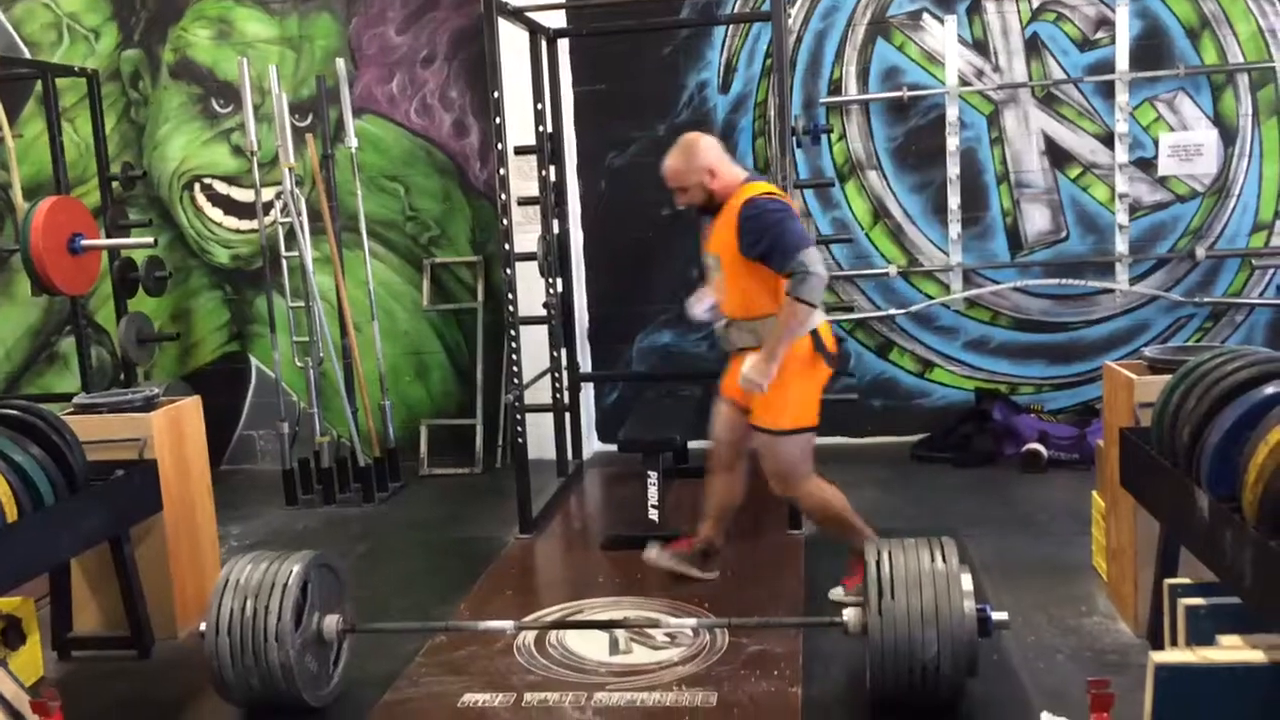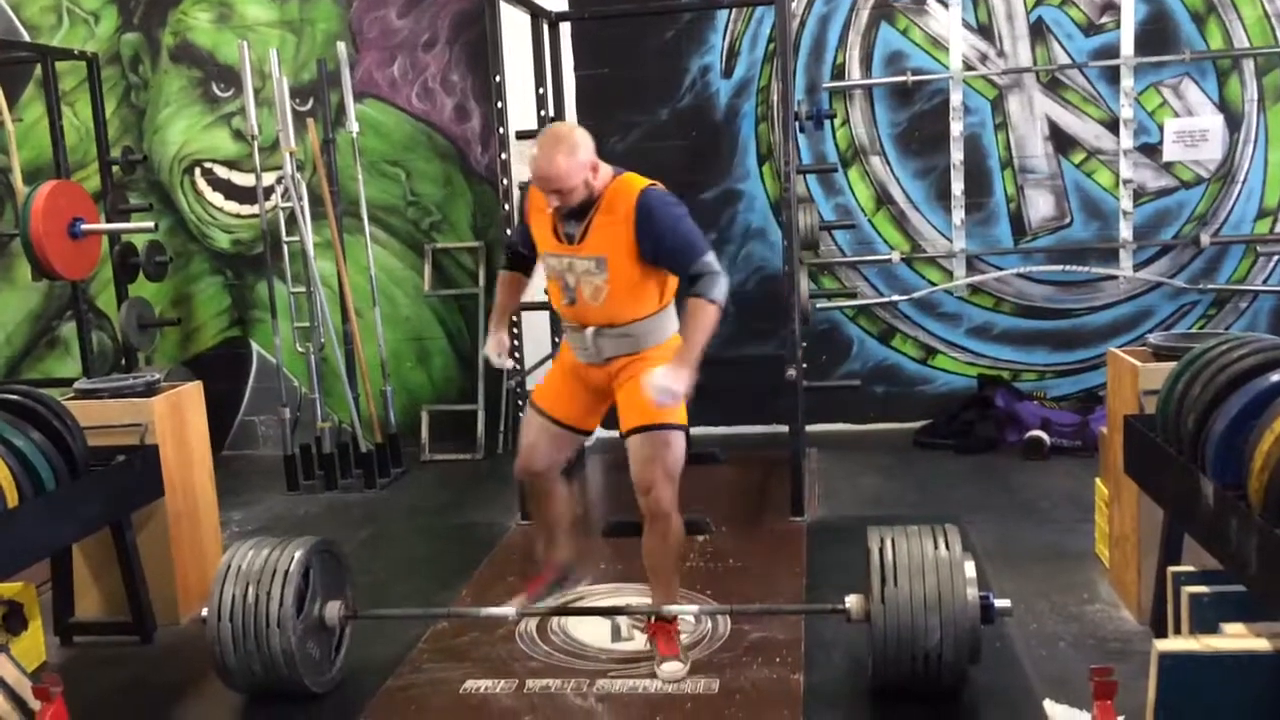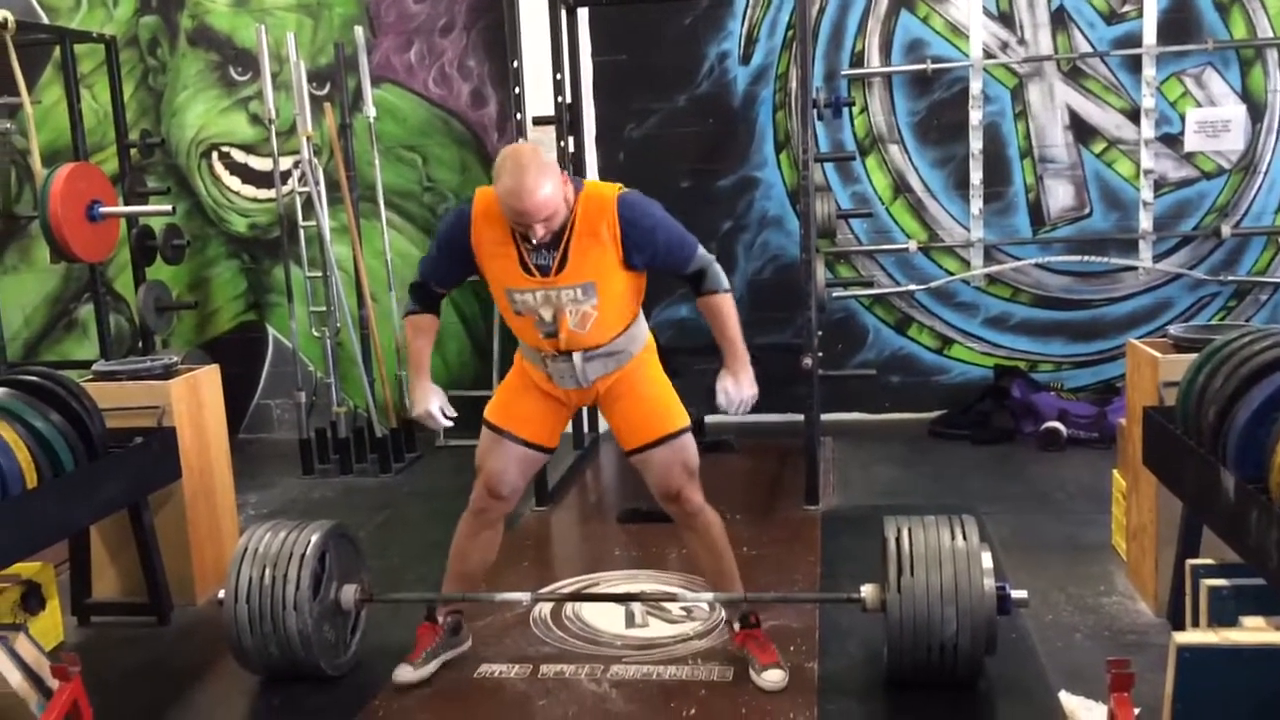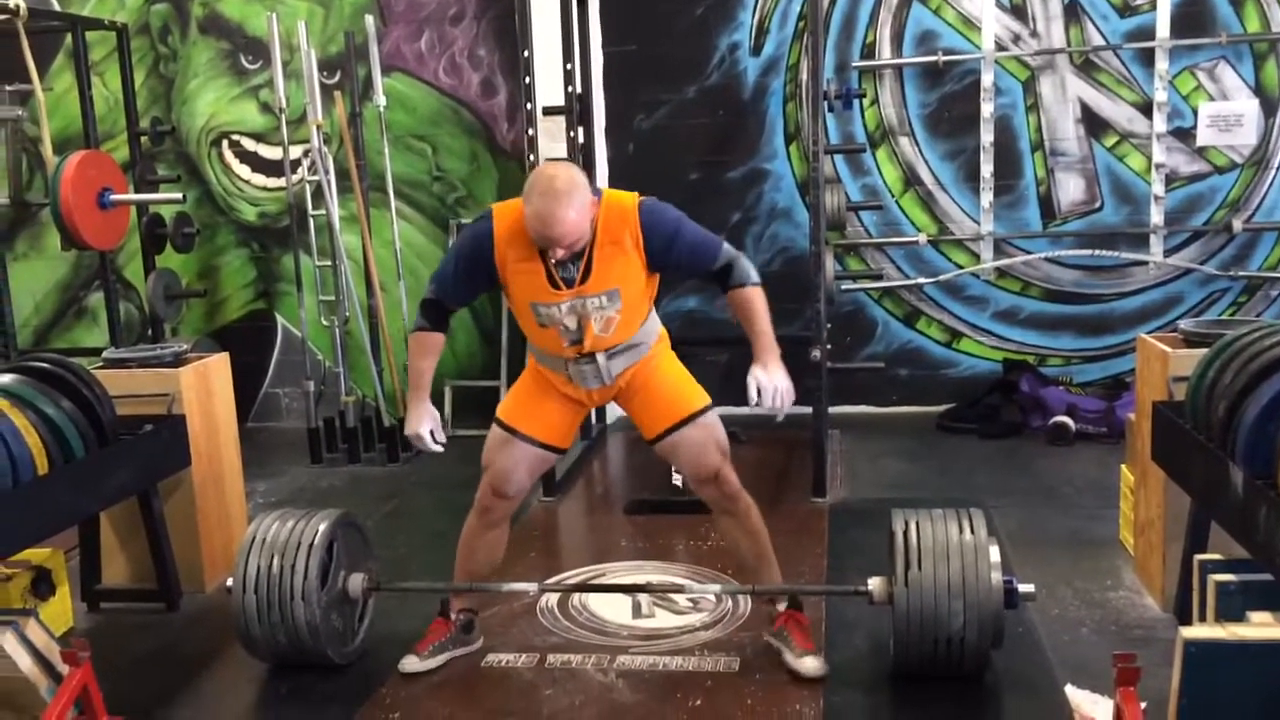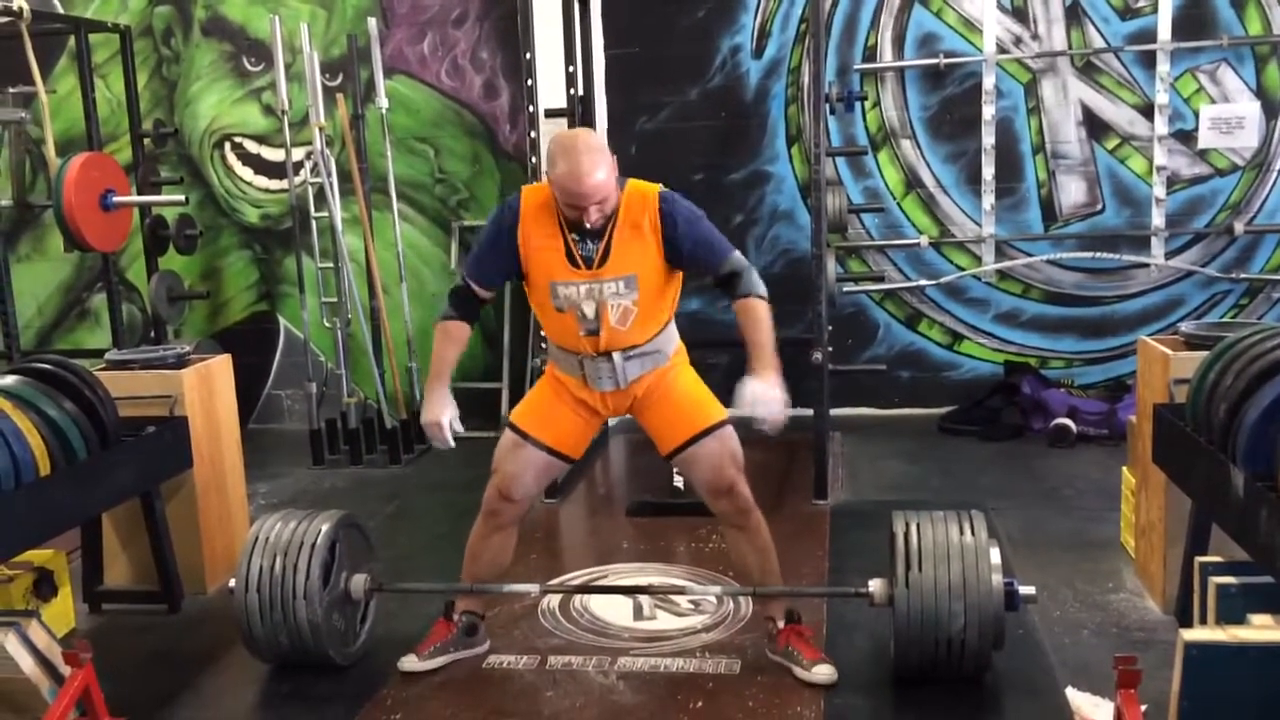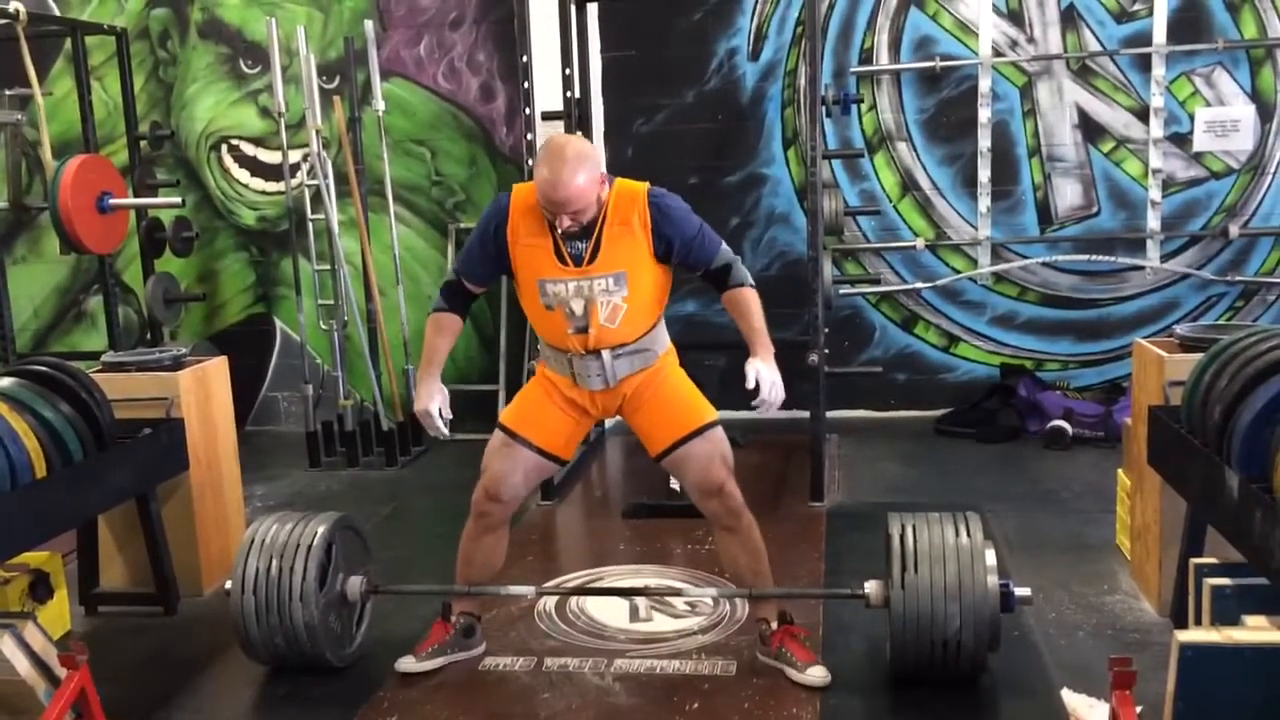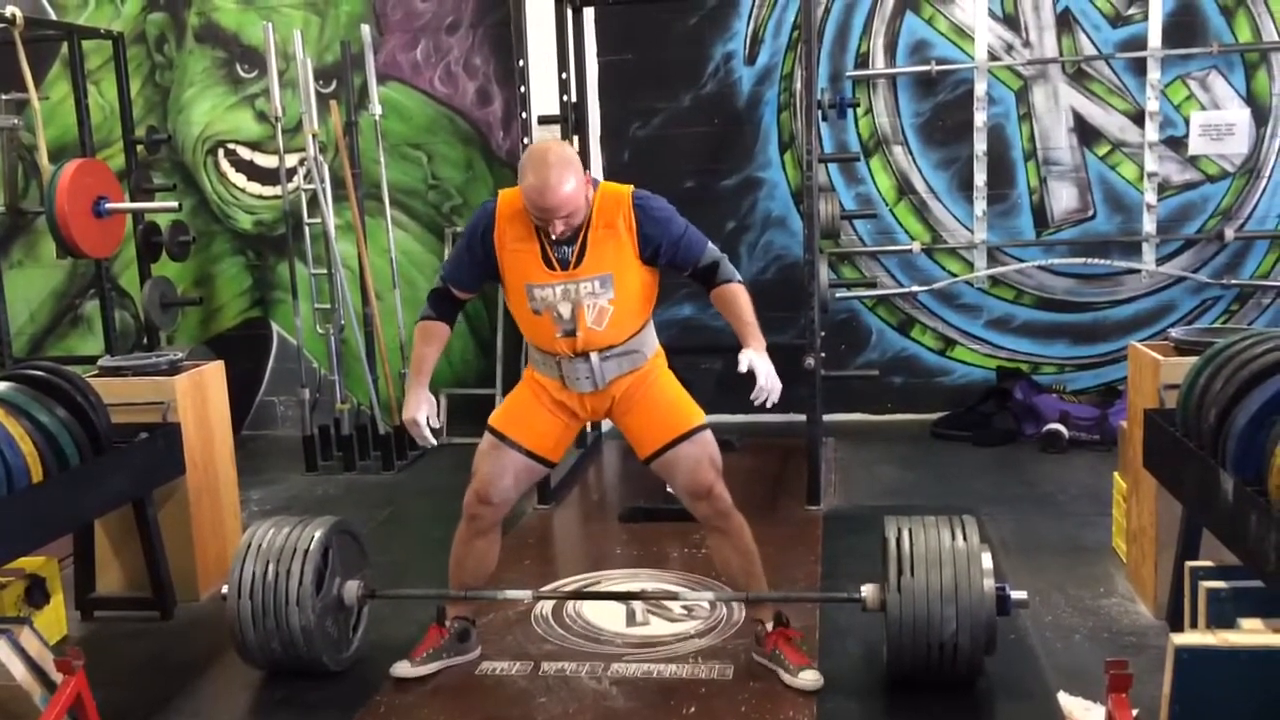
dt=0.7s
person 1, frame 1
left shoulder: (759, 210)
right shoulder: (733, 201)
left elbow: (809, 277)
left wrist: (769, 357)
right wrist: (713, 288)
left hip: (789, 352)
right hip: (755, 351)
left knee: (790, 479)
right knee: (722, 452)
right ankle: (703, 549)
person 1, frame 2
left shoulder: (645, 207)
right shoulder: (539, 202)
left elbow: (709, 279)
right elbow: (517, 258)
left wrist: (684, 366)
right wrist: (498, 325)
left hip: (650, 356)
right hip: (579, 354)
left knee: (655, 495)
right knee: (532, 467)
left ankle: (662, 623)
right ankle: (558, 567)
person 1, frame 3
left shoulder: (620, 212)
right shoulder: (472, 222)
left elbow: (702, 270)
right elbow: (425, 294)
left wrist: (737, 362)
right wrist: (421, 380)
left hip: (623, 363)
right hip: (540, 370)
left knee: (684, 498)
right knee: (489, 498)
left ankle: (746, 628)
right ankle: (444, 625)
person 1, frame 4
left shoulder: (639, 222)
right shoulder: (496, 233)
left elbow: (728, 268)
right elbow: (436, 307)
left wrist: (765, 355)
right wrist: (419, 399)
left hip: (641, 360)
right hip: (554, 373)
left knee: (719, 482)
right knee: (495, 494)
left ankle: (783, 615)
right ankle: (456, 622)
person 1, frame 5
left shoulder: (662, 210)
right shoulder: (519, 217)
left elbow: (740, 278)
right elbow: (465, 298)
left wrist: (765, 370)
right wrist: (437, 391)
left hip: (657, 369)
right hip: (570, 376)
left knee: (732, 495)
right knee: (503, 498)
left ankle: (784, 630)
right ankle: (463, 625)
person 1, frame 6
left shoulder: (651, 209)
right shoulder: (509, 214)
left elbow: (727, 271)
right elbow: (457, 293)
left wrist: (762, 354)
right wrist: (429, 377)
left hip: (647, 370)
right hip: (560, 377)
left knee: (722, 495)
right knee: (491, 499)
left ankle: (775, 633)
right ankle: (460, 626)
person 1, frame 7
left shoulder: (635, 211)
right shoulder: (495, 220)
left elbow: (715, 269)
right elbow: (445, 300)
left wrist: (754, 345)
right wrist: (417, 386)
left hip: (635, 371)
right hip: (549, 380)
left knee: (711, 497)
right knee: (482, 501)
left ankle: (771, 634)
right ankle: (456, 631)
